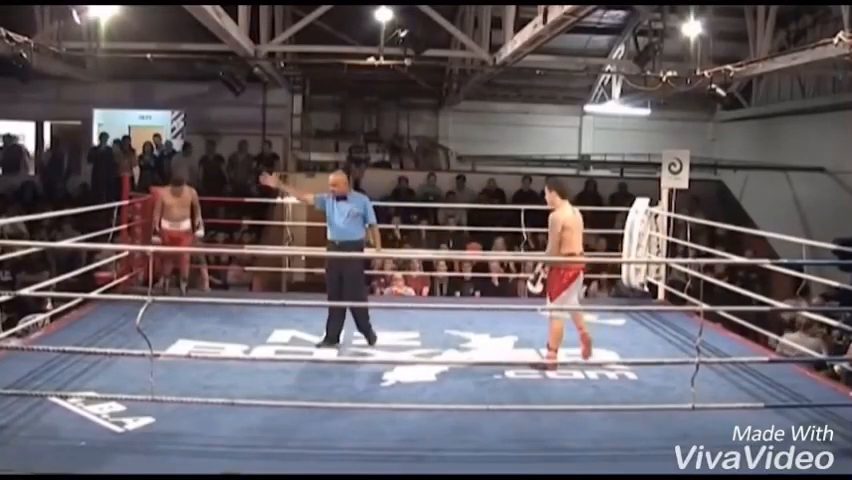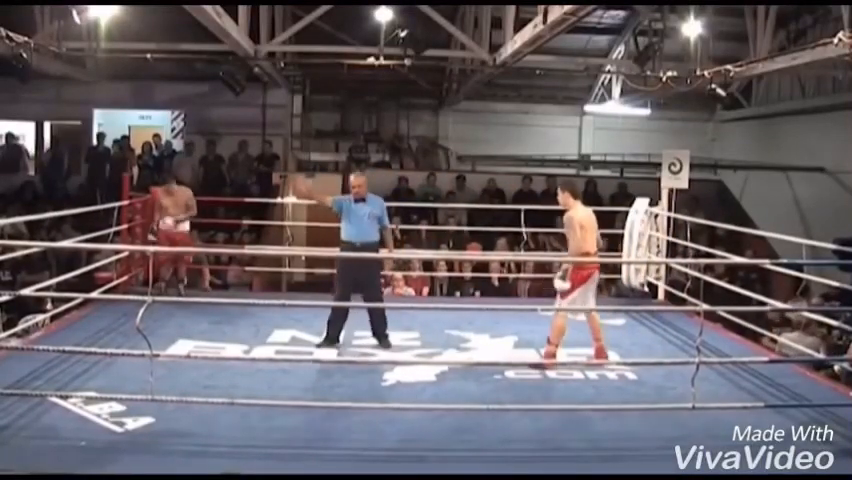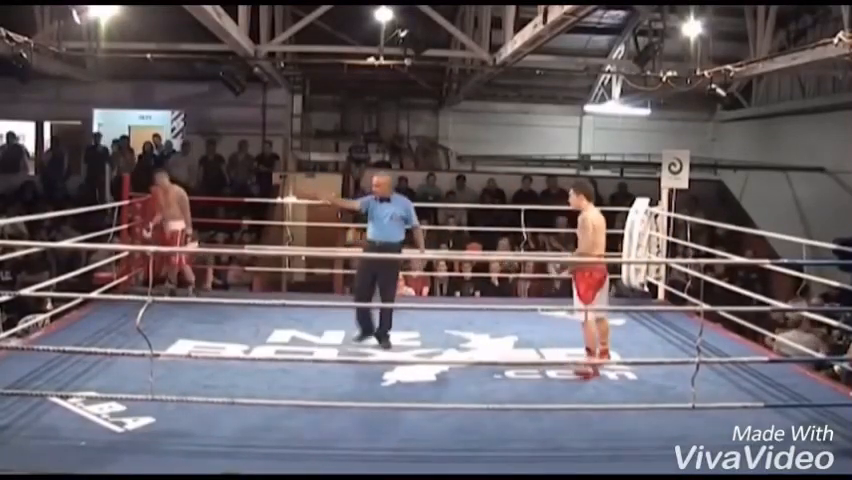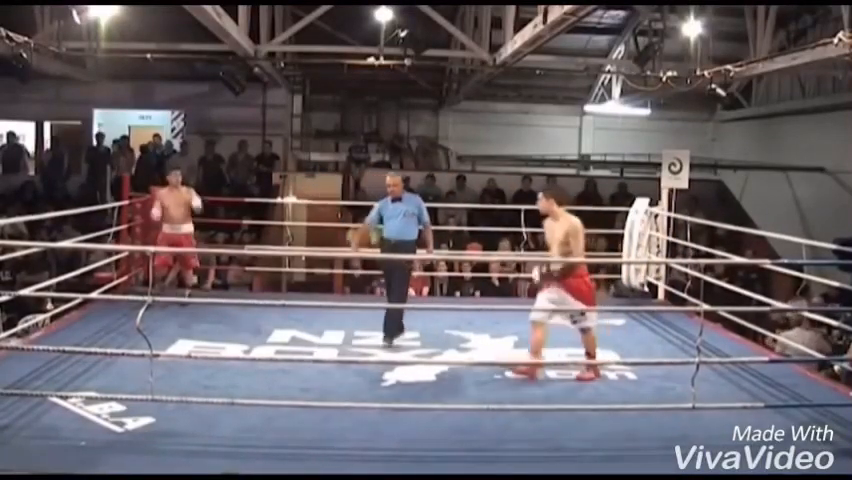
dt=0.5s
person 1, frame 1
left shoulder: (556, 216)
right shoulder: (576, 212)
left elbow: (553, 249)
left wrist: (540, 268)
left hip: (563, 266)
right hip: (577, 263)
left knee: (555, 313)
right knee: (571, 304)
left ankle: (551, 358)
right ankle: (585, 338)
person 1, frame 2
left shoulder: (571, 215)
right shoulder: (589, 213)
left elbow: (576, 247)
right elbow: (598, 242)
left wrist: (565, 268)
left hip: (580, 265)
right hip: (592, 264)
left knee: (561, 309)
right knee: (589, 308)
left ankle: (549, 355)
right ankle: (600, 350)
person 1, frame 3
left shoulder: (586, 217)
right shoulder: (597, 215)
left elbow: (584, 249)
right wrist: (572, 262)
left hip: (589, 270)
right hip: (594, 269)
left knee: (587, 317)
right knee: (598, 314)
left ankle: (592, 363)
right ankle: (603, 354)
person 1, frame 4
left shoulder: (573, 224)
right shoulder: (548, 223)
left elbow: (578, 257)
left wrist: (555, 269)
right wrist: (546, 271)
left hip: (575, 278)
right hip: (554, 280)
left knee: (584, 325)
right knee: (537, 319)
left ankle: (593, 367)
right ankle: (532, 365)
person 2, frame 1
left shoulder: (362, 201)
right shoulder: (327, 200)
left elbow: (372, 226)
right elbow: (303, 196)
left wrist: (378, 251)
right wrist: (279, 185)
left hip: (354, 251)
right hip: (334, 250)
left knee: (356, 294)
right knee: (334, 296)
left ankle: (367, 331)
right ankle: (332, 337)
person 2, frame 2
left shoulder: (378, 202)
right shoulder: (344, 201)
left elbow: (385, 228)
right elbow: (325, 200)
left wrist: (390, 251)
right wrist: (308, 192)
left hip: (370, 252)
right hip: (348, 251)
left knee: (374, 296)
right knee: (342, 296)
left ankle: (381, 335)
right ankle: (332, 337)
person 2, frame 3
left shoulder: (404, 203)
right shoulder: (370, 201)
left elbow: (415, 227)
right elbow: (352, 204)
left wrist: (421, 249)
right wrist: (333, 201)
left hip: (391, 251)
right hip: (370, 249)
left knee: (387, 295)
right knee: (361, 290)
left ankle: (383, 334)
right ankle: (366, 328)
person 2, frame 4
left shoulder: (415, 201)
right shoulder: (382, 204)
left elbow: (426, 224)
right elbow: (368, 223)
left wrist: (430, 246)
right wrist: (357, 238)
left hip: (406, 248)
right hip: (387, 247)
left knee: (399, 291)
right knee: (391, 291)
left ankle: (390, 331)
right ankle: (396, 326)
person 3, frame 1
left shoulder: (191, 192)
right shoulder: (163, 193)
left elbow: (196, 207)
right elbow: (157, 211)
left wrist: (198, 222)
right wrist: (155, 228)
left hip: (185, 227)
right hip: (167, 227)
left knee: (184, 257)
right knee: (168, 257)
left ankle: (183, 285)
right ankle: (165, 283)
person 3, frame 2
left shoulder: (186, 193)
right shoulder: (159, 194)
left elbow: (193, 211)
right elbow: (158, 212)
left wrist: (179, 218)
right wrist: (154, 227)
left hip: (181, 229)
right hip: (165, 229)
left knee: (182, 258)
right knee: (165, 258)
left ankle: (181, 286)
right ankle: (162, 286)
person 3, frame 3
left shoulder: (178, 192)
right shoulder: (158, 193)
left elbow: (186, 212)
right elbow: (161, 213)
left wrist: (189, 232)
right wrist: (151, 225)
left hip: (178, 229)
right hip: (167, 229)
left knee: (178, 260)
right knee: (170, 261)
left ankle: (191, 287)
right ankle: (172, 289)
person 3, frame 4
left shoulder: (189, 192)
right shoulder: (160, 194)
left elbow: (197, 208)
right elbow: (155, 212)
left wrist: (197, 207)
right wrist: (155, 215)
left hip: (185, 232)
right hip: (167, 232)
left knee: (187, 265)
right knee: (160, 264)
